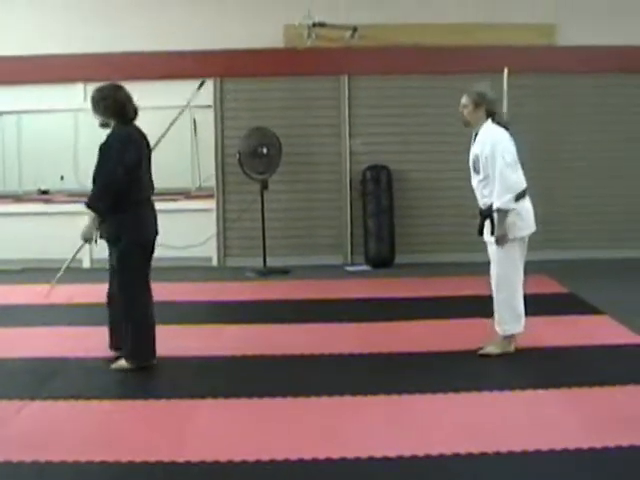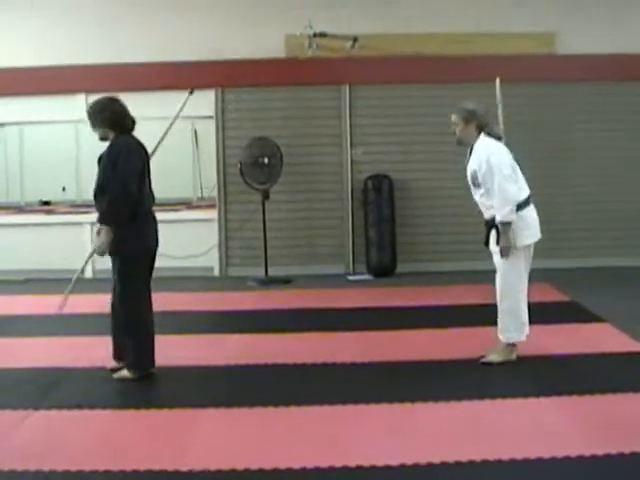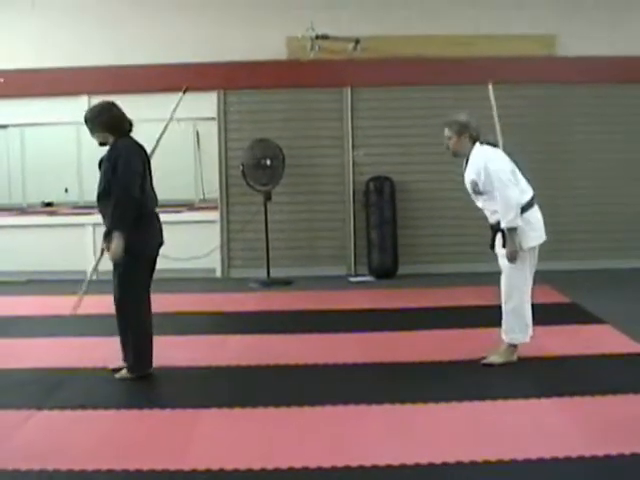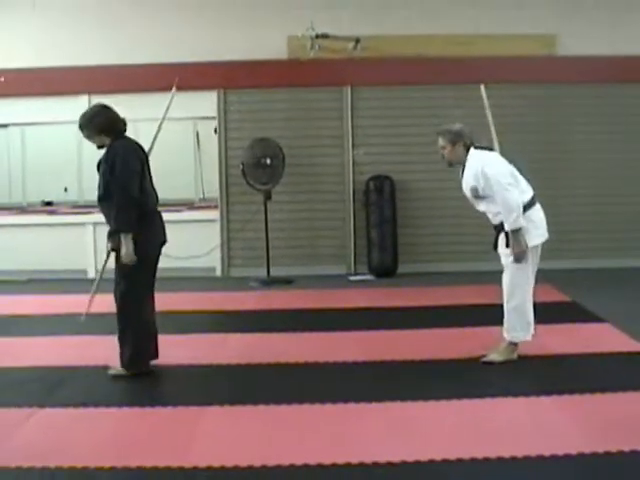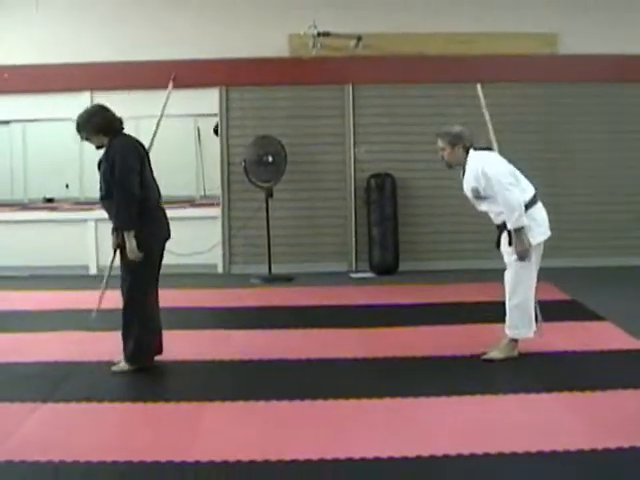
dt=0.1s
person 1, frame 1
left shoulder: (120, 138)
right shoulder: (131, 134)
left elbow: (111, 182)
left wrist: (94, 220)
right wrist: (104, 219)
left hip: (129, 223)
right hip: (138, 219)
left knee: (130, 288)
right knee: (123, 285)
left ankle: (139, 354)
right ankle: (123, 345)
person 1, frame 2
left shoulder: (123, 148)
right shoulder: (124, 145)
left elbow: (120, 195)
left wrist: (106, 231)
right wrist: (107, 229)
left hip: (131, 234)
right hip: (134, 232)
left knee: (132, 298)
right knee: (126, 296)
left ankle: (139, 364)
right ankle: (127, 357)
person 1, frame 3
left shoulder: (124, 151)
right shoulder: (124, 148)
left elbow: (126, 198)
left wrist: (118, 237)
right wrist: (116, 234)
left hip: (136, 236)
right hip: (139, 233)
left knee: (132, 299)
right knee: (128, 297)
left ankle: (138, 364)
right ankle: (134, 358)
person 1, frame 4
left shoulder: (120, 152)
right shoulder: (122, 148)
left elbow: (127, 198)
left wrist: (126, 240)
right wrist: (119, 235)
left hip: (139, 234)
right hip: (143, 231)
left knee: (131, 297)
right knee: (137, 295)
left ankle: (134, 361)
right ankle: (140, 355)
person 1, frame 5
left shoulder: (120, 150)
right shoulder: (122, 146)
left elbow: (127, 196)
left wrist: (129, 237)
right wrist: (123, 232)
left hip: (143, 230)
right hip: (148, 226)
left knee: (137, 292)
right knee: (141, 291)
left ankle: (138, 355)
right ankle: (148, 349)
person 2, frame 1
left shoulder: (494, 137)
right shoulder: (482, 136)
left elbow: (505, 183)
left wrist: (501, 223)
left hip: (509, 216)
right hip: (499, 215)
left knee: (505, 277)
right knee: (505, 277)
left ankle: (507, 338)
right ankle: (508, 334)
person 2, frame 2
left shoulder: (489, 151)
right shoulder: (476, 151)
left elbow: (506, 193)
left wrist: (505, 235)
left hip: (516, 224)
right hip: (506, 224)
left knee: (510, 285)
right knee: (510, 284)
left ankle: (509, 346)
right ankle: (510, 341)
person 2, frame 3
left shoulder: (486, 159)
right shoulder: (473, 160)
left elbow: (508, 199)
left wrist: (512, 241)
right wrist: (505, 237)
left hip: (521, 226)
right hip: (511, 226)
left knee: (515, 288)
right knee: (514, 287)
left ankle: (511, 347)
right ankle: (512, 342)
person 2, frame 4
left shoulder: (482, 164)
right shoulder: (469, 168)
left elbow: (510, 201)
left wrist: (518, 240)
right wrist: (511, 238)
left hip: (524, 225)
right hip: (515, 226)
left knee: (517, 286)
right knee: (515, 285)
left ankle: (511, 345)
right ankle: (512, 341)
person 2, frame 5
left shoulder: (483, 165)
right shoulder: (470, 168)
left elbow: (512, 200)
left wrist: (520, 239)
right wrist: (513, 237)
left hip: (526, 224)
right hip: (516, 224)
left knee: (519, 284)
right knee: (516, 283)
left ankle: (512, 342)
right ankle: (514, 338)
